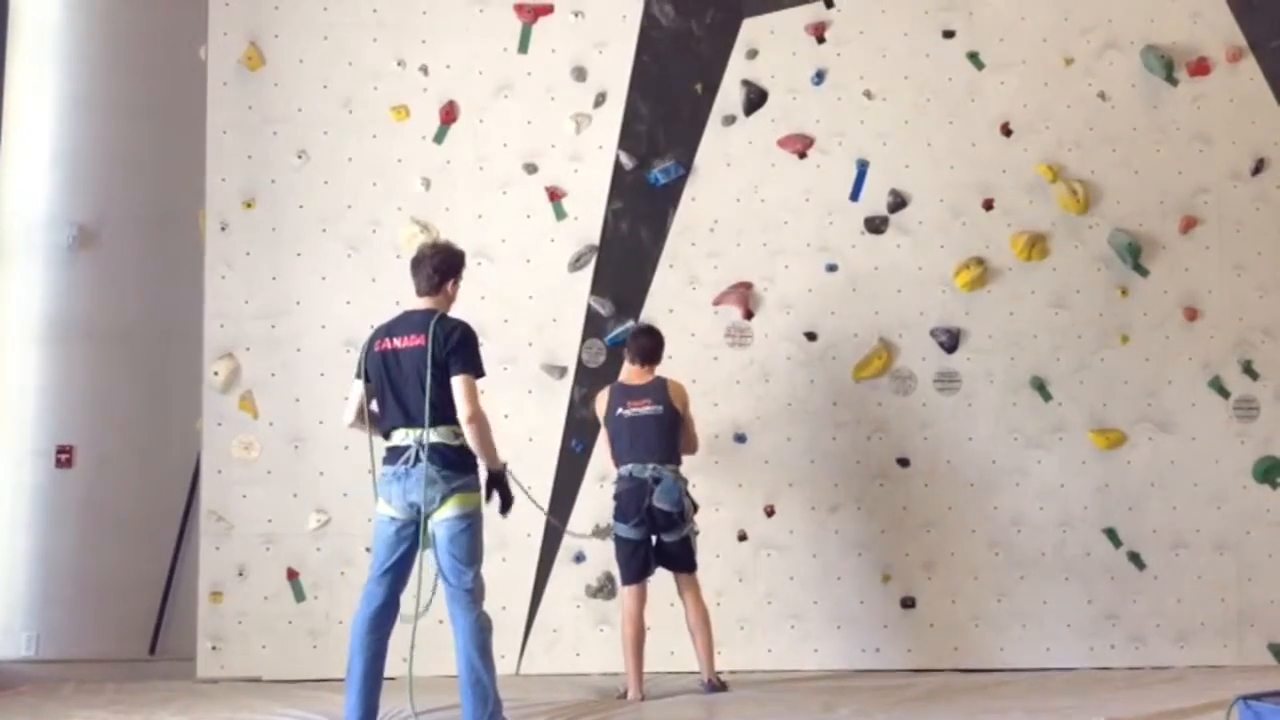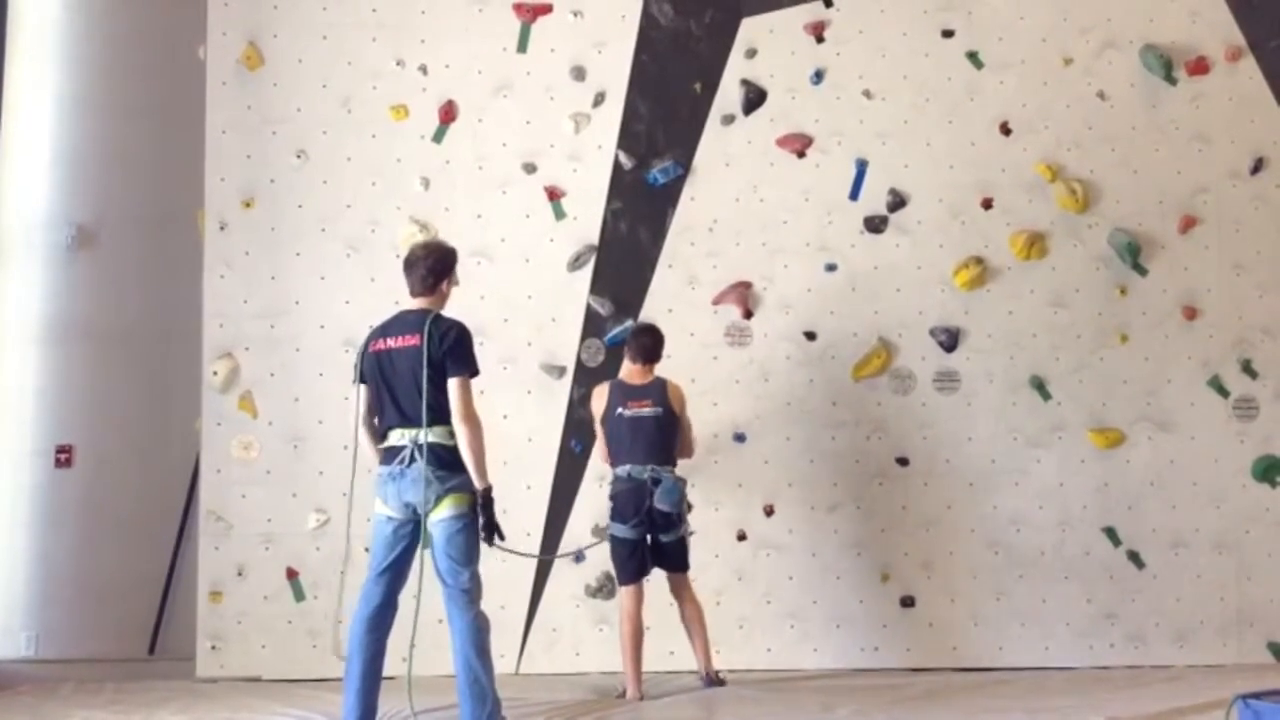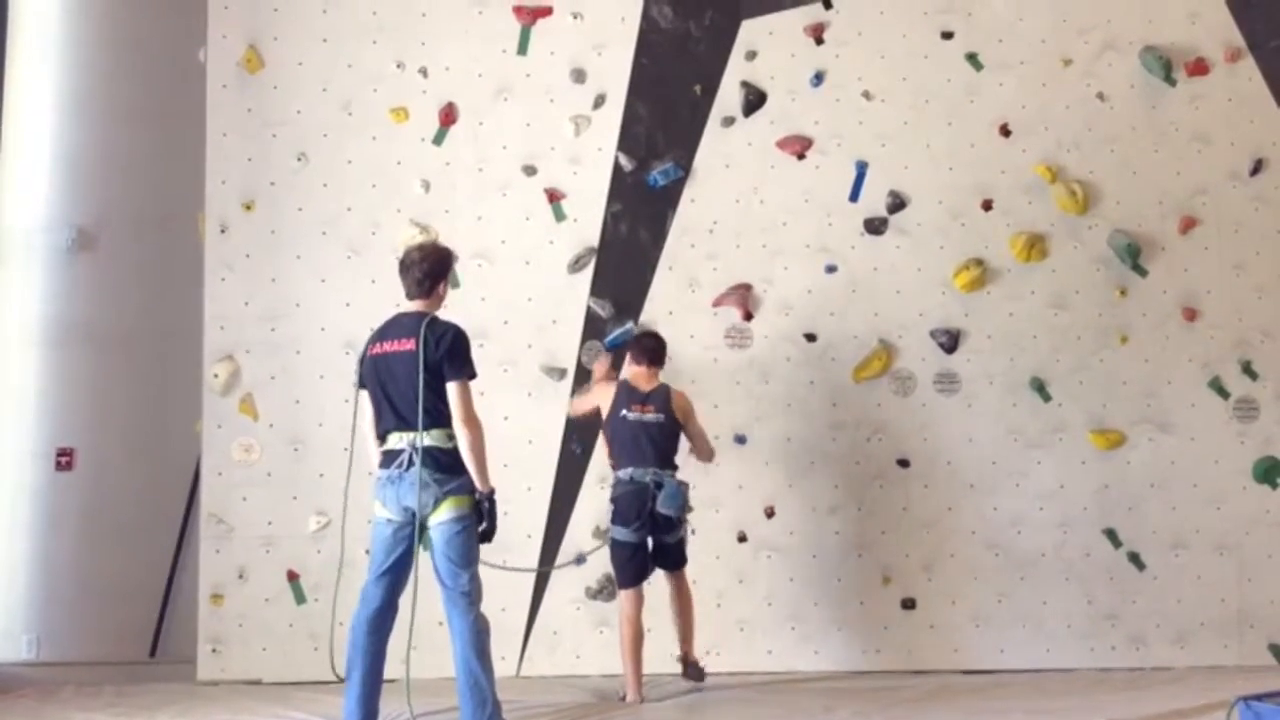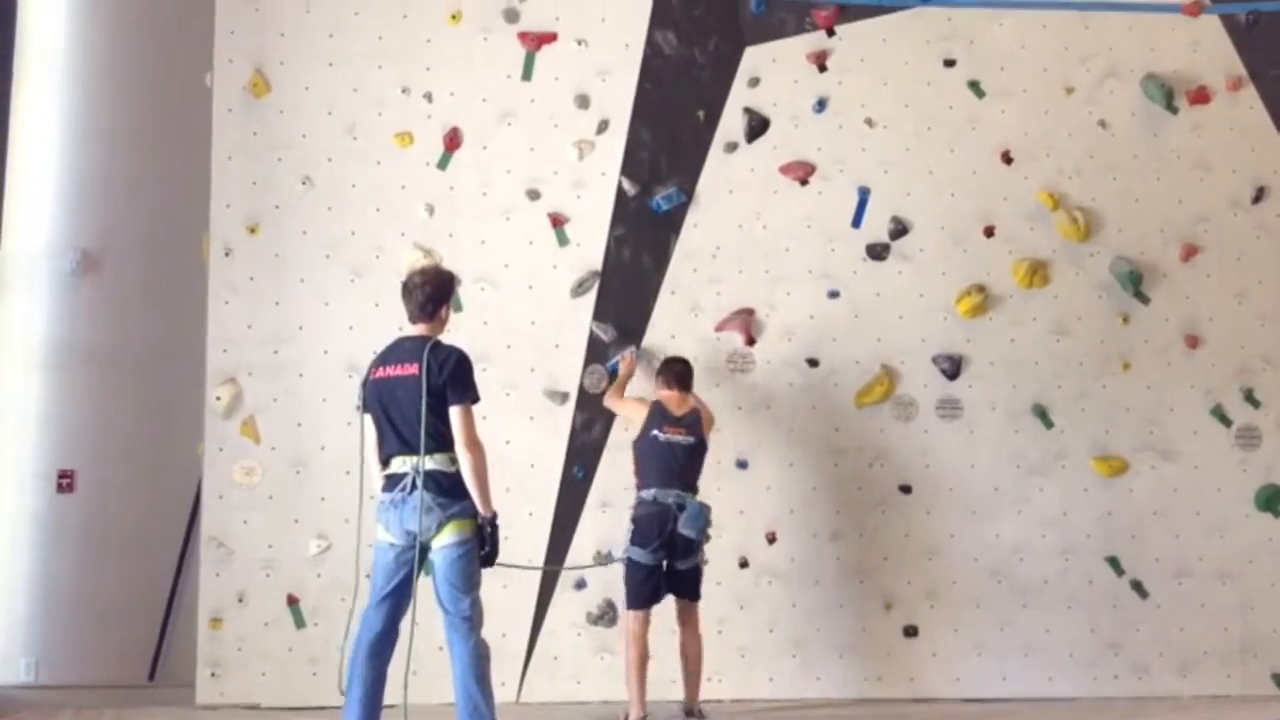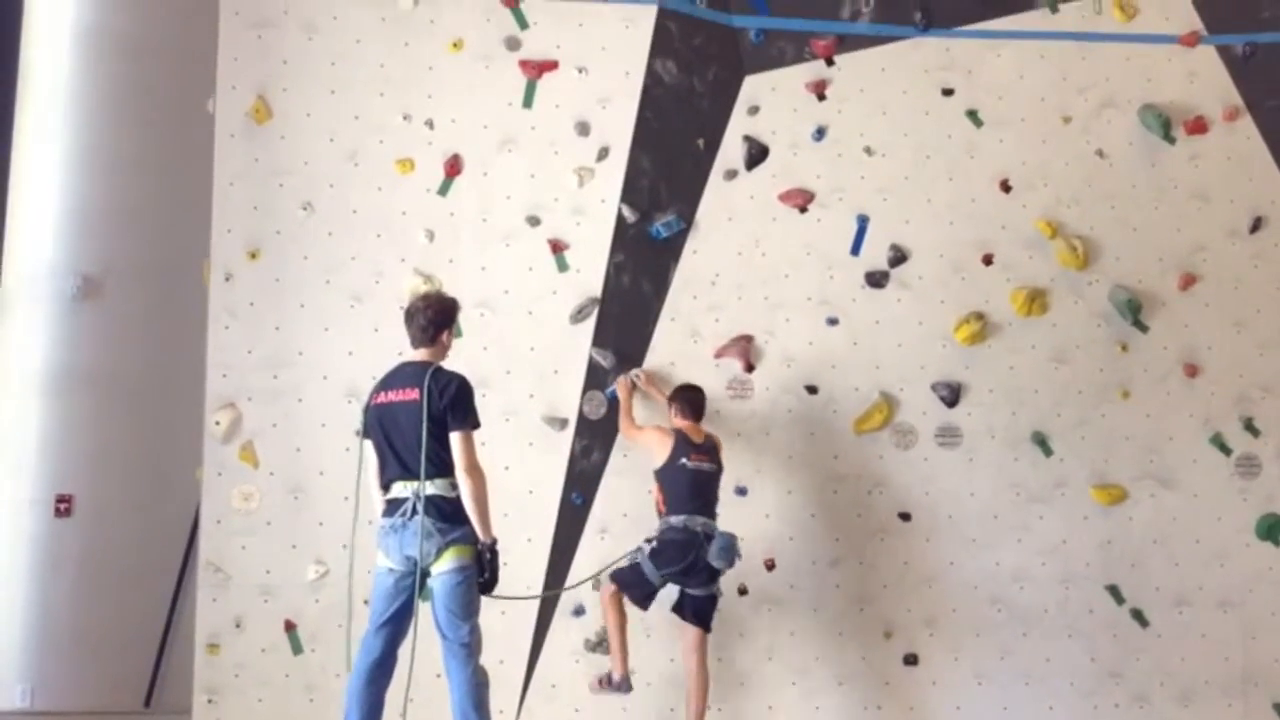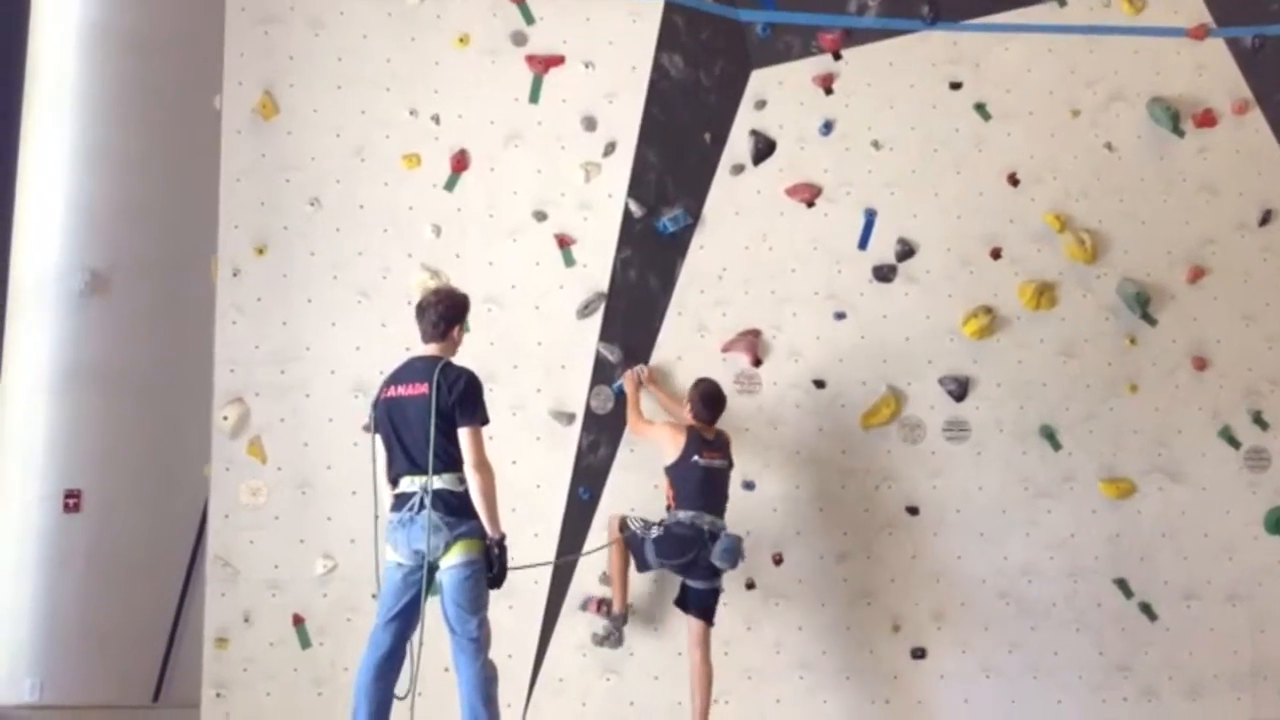
dt=0.4s
person 1, frame 1
left shoulder: (380, 338)
right shoulder: (454, 333)
left elbow: (354, 416)
right elbow: (468, 414)
right wrist: (495, 467)
left hip: (395, 474)
right hip: (447, 474)
left knee: (377, 596)
right knee: (464, 599)
person 1, frame 2
left shoulder: (376, 339)
right shoulder: (449, 332)
left elbow: (363, 419)
right elbow: (463, 417)
right wrist: (482, 487)
left hip: (392, 476)
right hip: (443, 475)
left knee: (376, 596)
right knee: (461, 598)
person 1, frame 3
left shoulder: (375, 342)
right shoulder: (446, 336)
left elbow: (370, 426)
right elbow: (464, 421)
right wrist: (485, 489)
left hip: (391, 479)
right hip: (442, 478)
left knee: (376, 598)
right knee: (461, 600)
person 1, frame 4
left shoulder: (378, 366)
right shoulder: (449, 359)
left elbow: (373, 449)
right elbow: (466, 445)
right wrist: (487, 514)
left hip: (394, 502)
right hip: (445, 502)
left knee: (378, 622)
right knee: (462, 624)
person 1, frame 5
left shoulder: (380, 391)
right shoulder: (450, 385)
left elbow: (375, 474)
right elbow: (467, 471)
right wrist: (487, 541)
left hip: (395, 527)
right hip: (445, 526)
left knee: (376, 647)
right knee: (460, 650)
person 1, frame 6
left shoulder: (389, 385)
right shoulder: (459, 380)
right elbow: (474, 465)
right wrist: (495, 536)
left hip: (403, 520)
right hip: (452, 520)
left knee: (386, 640)
right knee: (469, 643)
person 2, frame 1
left shoulder: (605, 397)
right shoulder: (674, 391)
left elbow: (613, 455)
right elbow: (691, 446)
left hip: (630, 496)
right hip: (670, 494)
left knee: (632, 597)
right knee: (689, 586)
left ankle: (634, 688)
right ankle: (709, 676)
person 2, frame 2
left shoulder: (602, 394)
right shoulder: (672, 393)
left elbow: (605, 455)
right elbow: (686, 450)
left hip: (626, 495)
right hip: (666, 493)
left knee: (630, 595)
right knee: (681, 585)
left ankle: (633, 688)
right ankle: (707, 669)
person 2, frame 3
left shoulder: (609, 391)
right shoulder: (676, 399)
left elbow: (574, 407)
right elbow: (707, 454)
left wrist: (598, 378)
right wrist: (691, 446)
left hip: (628, 498)
right hip: (667, 497)
left knee: (630, 599)
right knee: (677, 577)
left ankle: (633, 693)
right ankle: (689, 659)
person 2, frame 4
left shoulder: (644, 410)
right shoulder: (702, 418)
left elbow: (610, 398)
left wrist: (625, 372)
right wrist: (685, 389)
left hip: (650, 520)
right hip: (688, 522)
left knee: (637, 622)
right knee: (688, 619)
person 2, frame 5
left shoulder: (663, 439)
right shoulder: (714, 446)
left elbow: (627, 427)
right elbow: (690, 422)
left wrist: (625, 395)
right wrist: (654, 389)
left hip: (674, 544)
right hip: (708, 550)
left knee: (611, 589)
right knee: (695, 648)
left ankle: (619, 675)
person 2, frame 6
left shoulder: (673, 435)
right shoulder: (723, 441)
left elbow: (635, 422)
right elbow: (692, 422)
left wrist: (632, 390)
right wrist: (653, 387)
left hip: (678, 538)
right hip: (712, 547)
left knee: (617, 525)
right knee: (699, 642)
left ankle: (617, 613)
